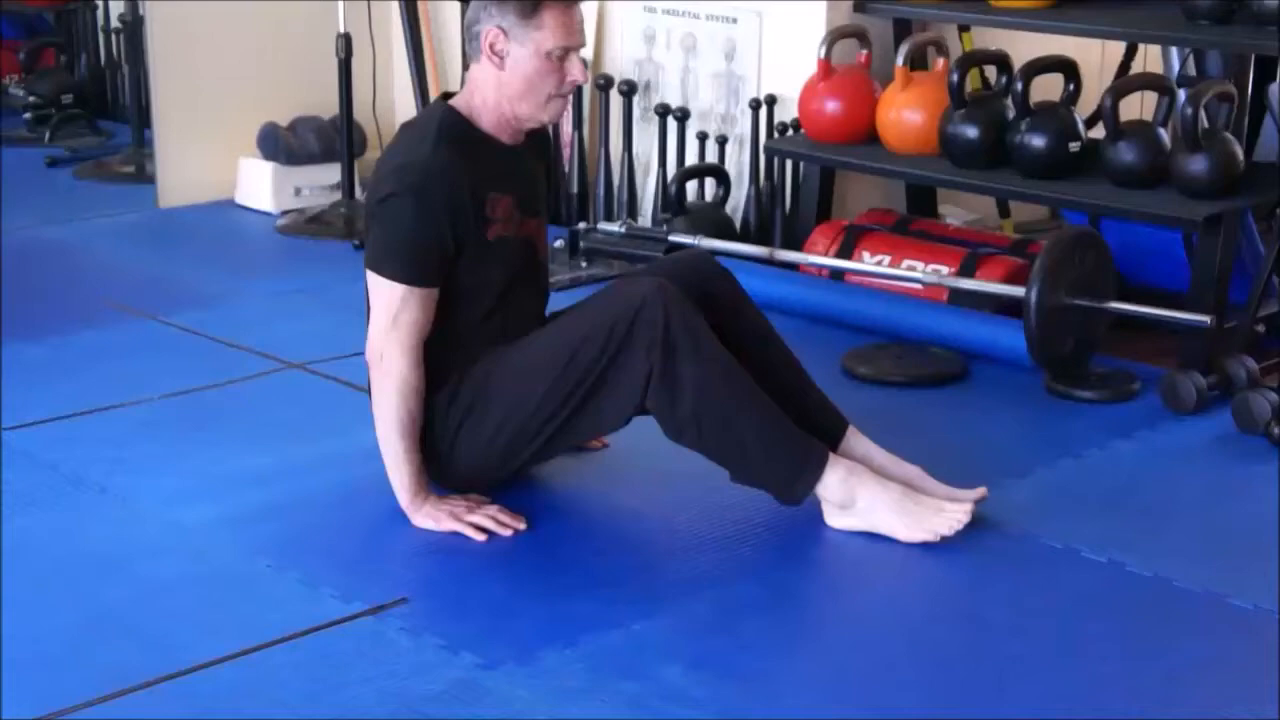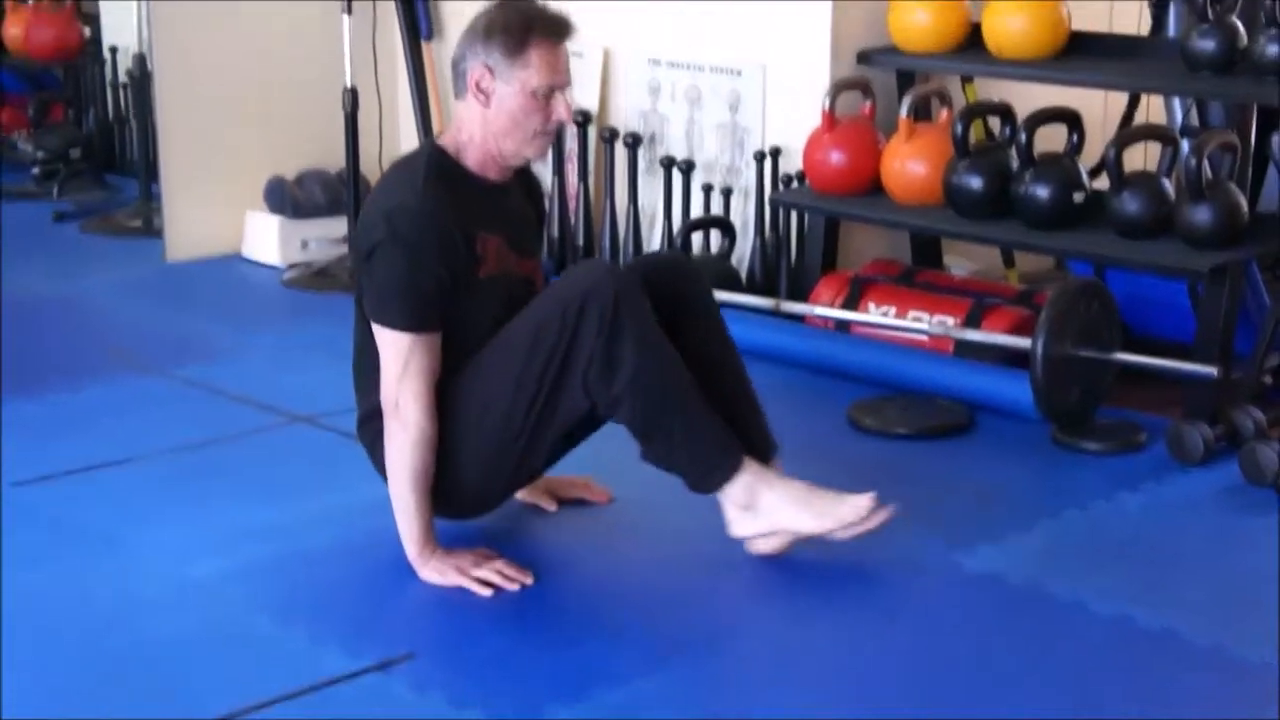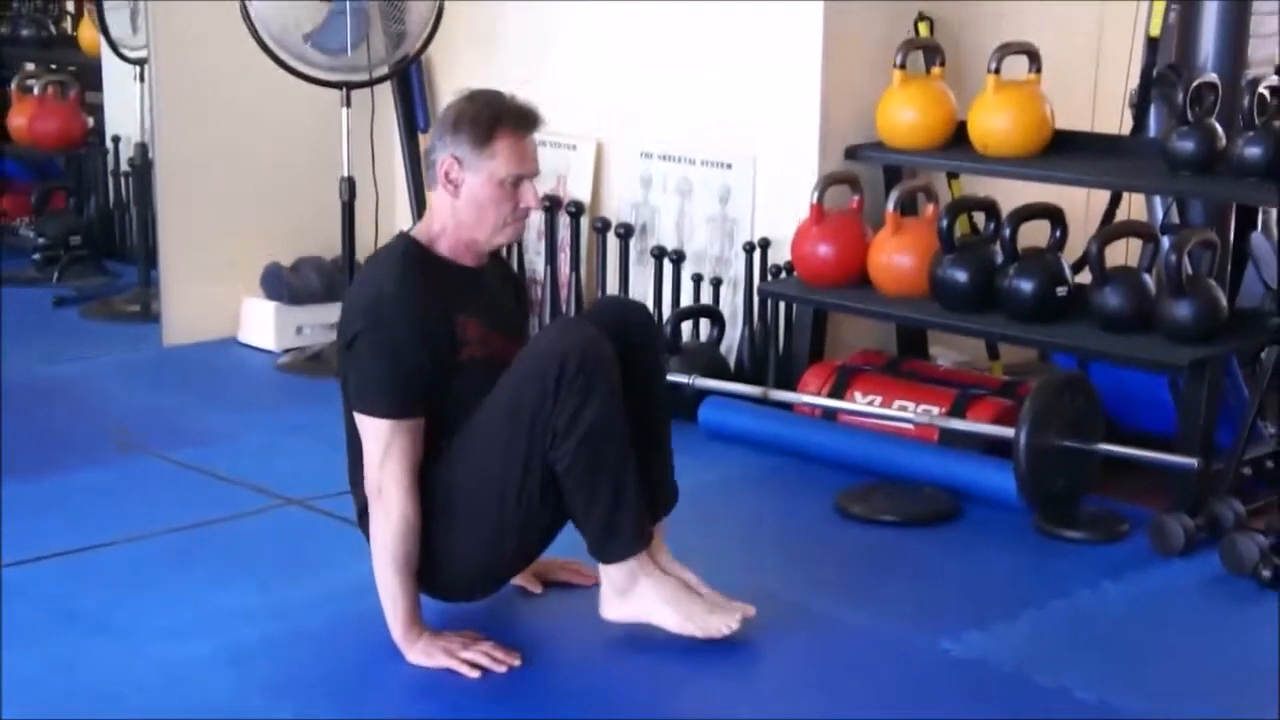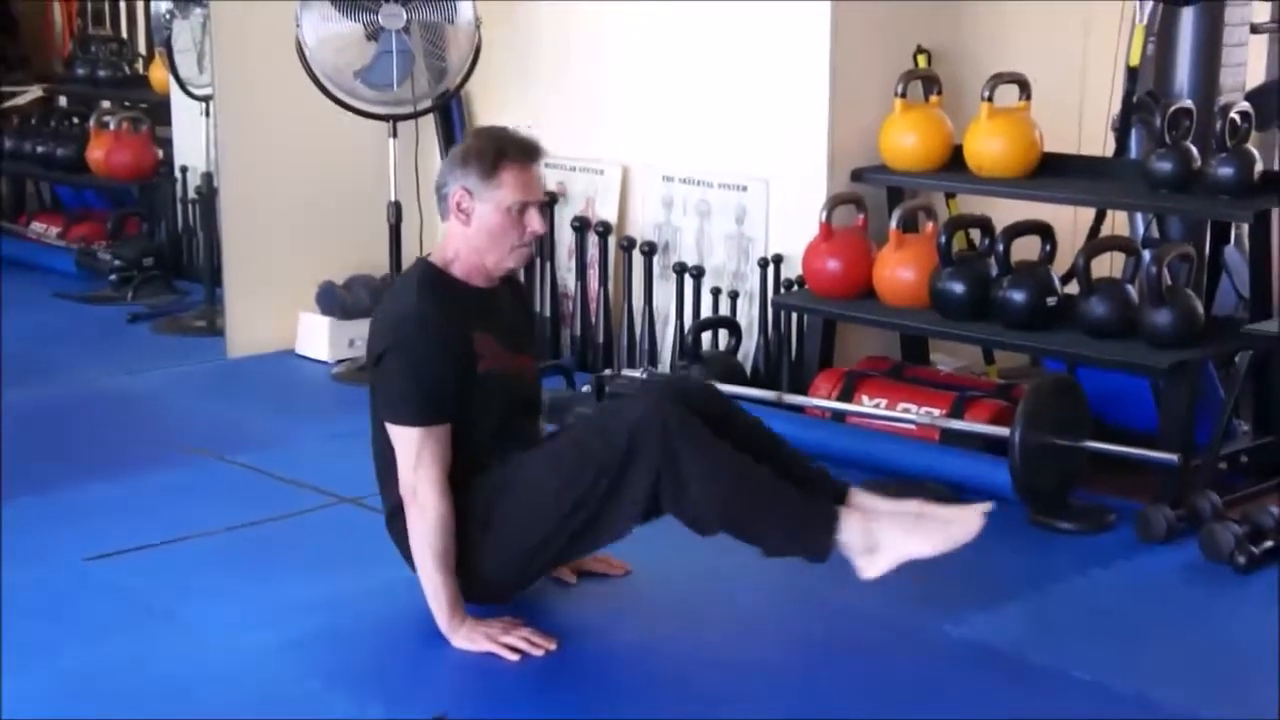
dt=0.7s
person 1, frame 1
left shoulder: (526, 142)
right shoulder: (426, 172)
right elbow: (391, 346)
left wrist: (554, 401)
right wrist: (416, 498)
left hip: (507, 385)
right hip: (456, 423)
left knee: (696, 279)
right knee: (648, 314)
left ankle: (846, 451)
right ankle: (836, 486)
person 1, frame 2
left shoulder: (516, 189)
right shoulder: (411, 212)
right elbow: (404, 393)
left wrist: (525, 472)
right wrist: (426, 553)
left hip: (492, 432)
right hip: (446, 456)
left knee: (670, 279)
right knee: (597, 300)
left ankle: (752, 482)
right ankle: (745, 494)
person 1, frame 3
left shoulder: (494, 276)
right shoulder: (394, 298)
right elbow: (387, 478)
left wrist: (515, 551)
right wrist: (410, 634)
left hip: (489, 514)
right hip: (447, 542)
left knee: (623, 324)
right knee: (573, 355)
left ankle: (640, 551)
right ankle: (626, 578)
person 1, frame 4
left shoulder: (505, 294)
right shoulder: (418, 320)
right elbow: (422, 484)
left wrist: (552, 529)
right wrist: (456, 623)
left hip: (509, 497)
right hip: (470, 538)
left knee: (682, 402)
right knee: (653, 433)
left ankle: (856, 514)
right ankle: (859, 535)
